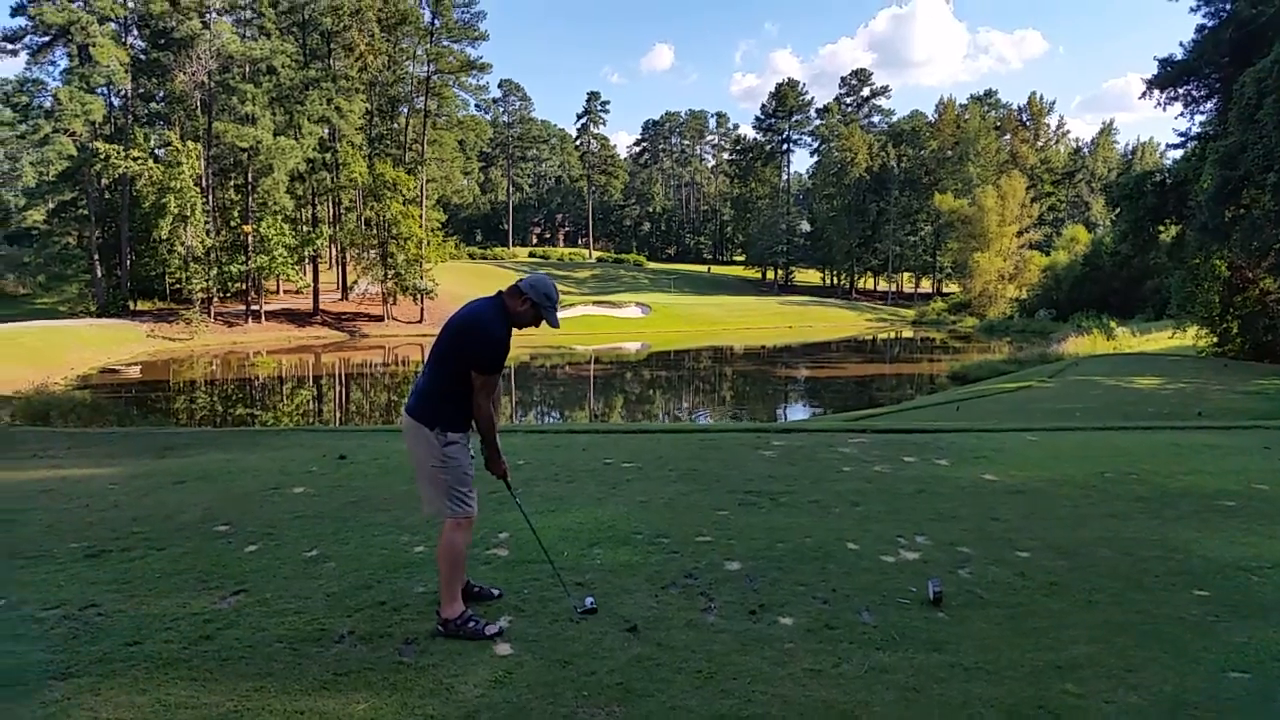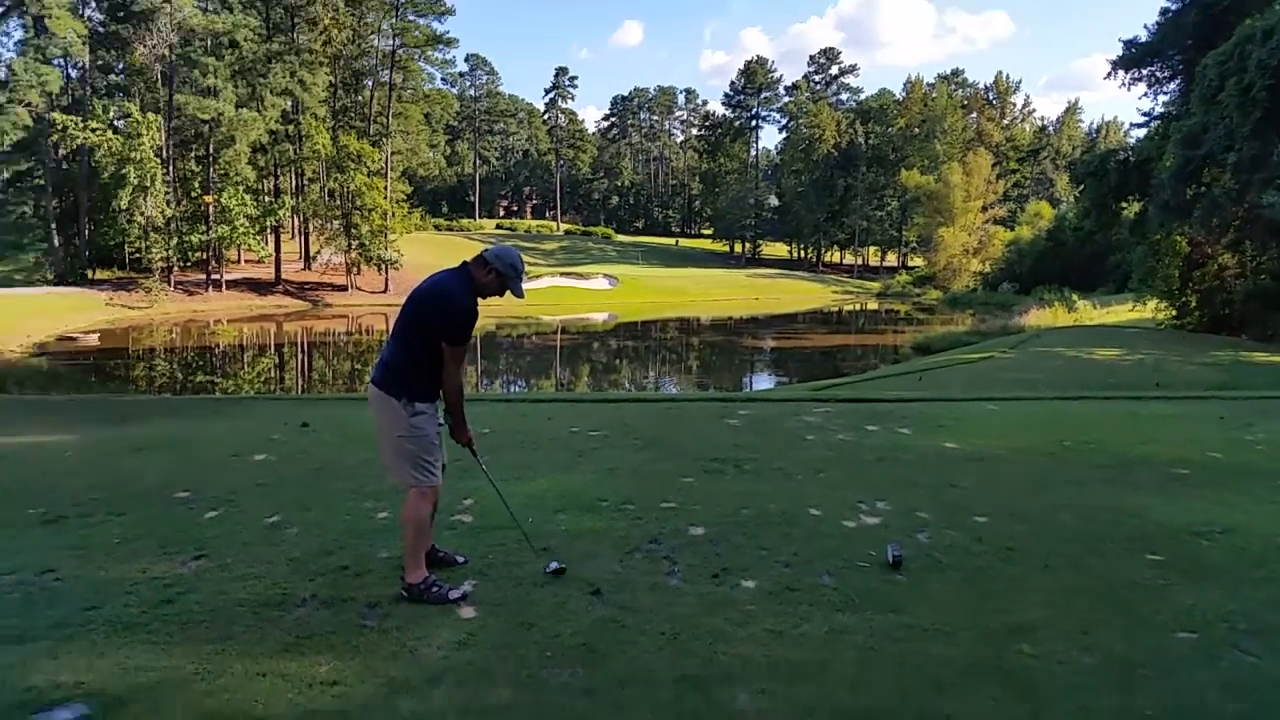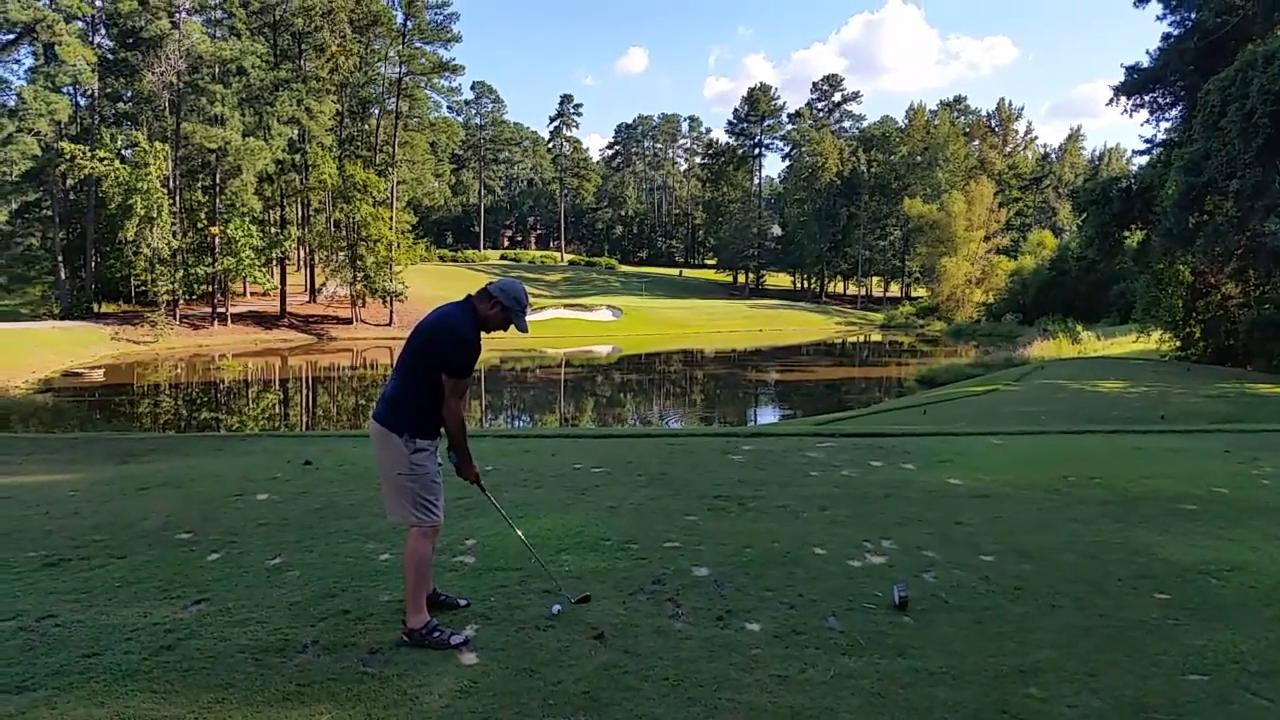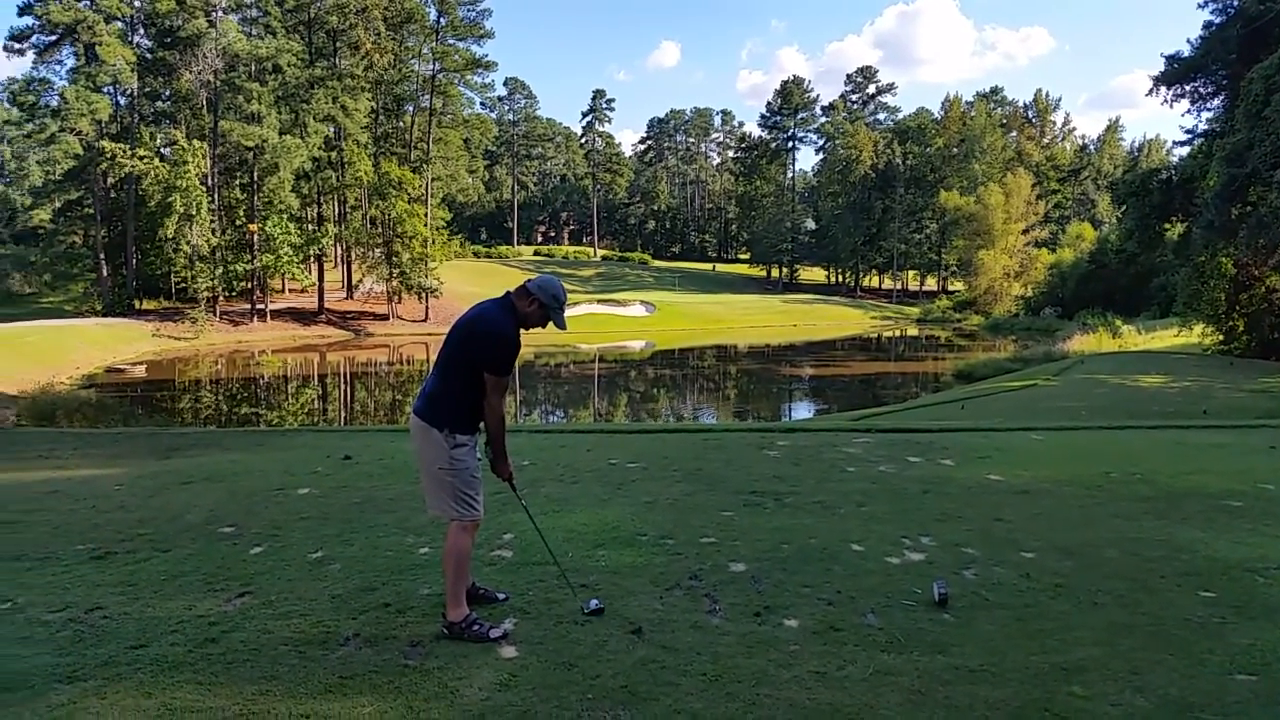
dt=1s
person 1, frame 1
left shoulder: (487, 312)
right shoulder: (491, 329)
left elbow: (488, 389)
right elbow: (481, 399)
left wrist: (492, 441)
right wrist: (493, 454)
left hip: (438, 418)
right hip: (436, 425)
left knee: (460, 509)
right knee: (459, 516)
left ankle: (458, 583)
right ankle: (451, 612)
person 1, frame 2
left shoulder: (451, 282)
right shoulder: (458, 299)
right elbow: (451, 371)
left wrist: (452, 416)
right wrist: (459, 424)
left hip: (407, 389)
right hip: (404, 396)
left knee: (429, 477)
right knee: (423, 485)
left ankle: (423, 550)
right ankle: (415, 578)
person 1, frame 3
left shoulder: (454, 316)
right shoulder: (462, 333)
right elbow: (451, 405)
left wrist: (456, 452)
right wrist: (464, 460)
left hip: (406, 425)
right hip: (405, 433)
left knee: (428, 519)
right knee: (424, 524)
left ankle: (424, 592)
right ankle: (417, 622)
person 1, frame 4
left shoulder: (493, 313)
right shoulder: (502, 331)
right elbow: (493, 402)
left wrist: (493, 449)
right wrist: (500, 458)
left hip: (444, 421)
right hip: (445, 428)
left knee: (464, 514)
right knee: (465, 519)
left ankle: (463, 585)
right ankle: (456, 615)
